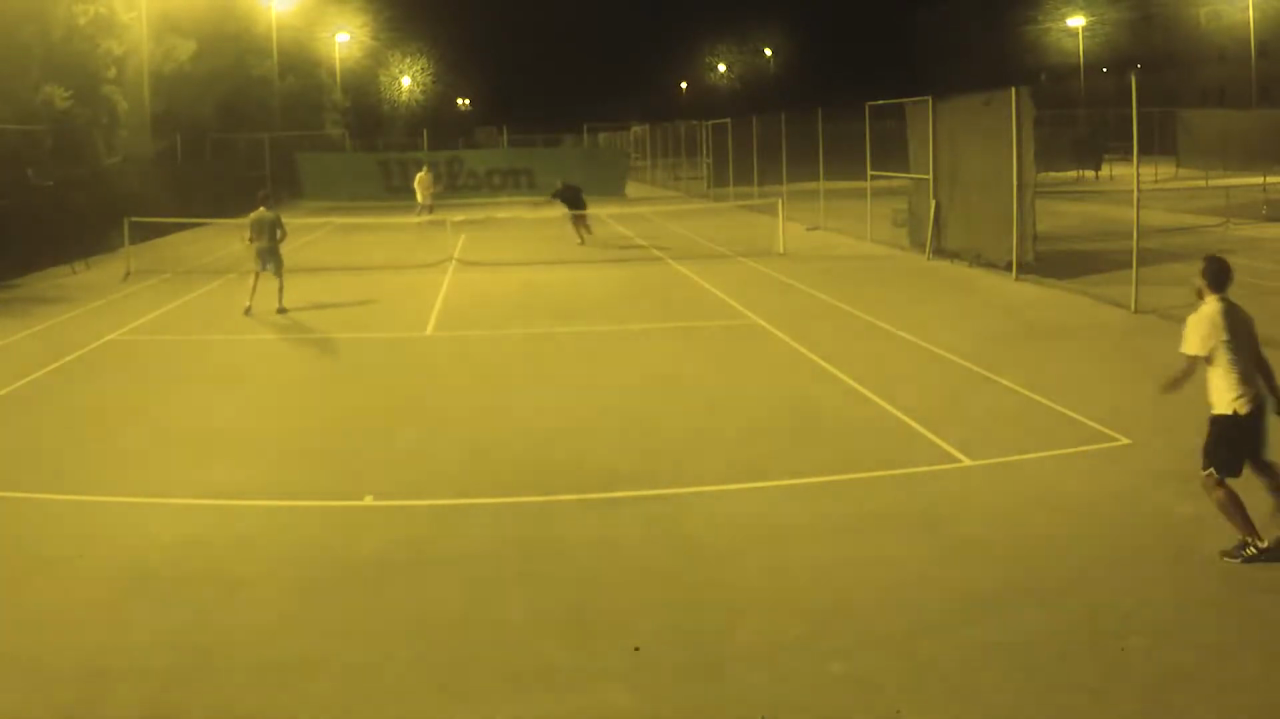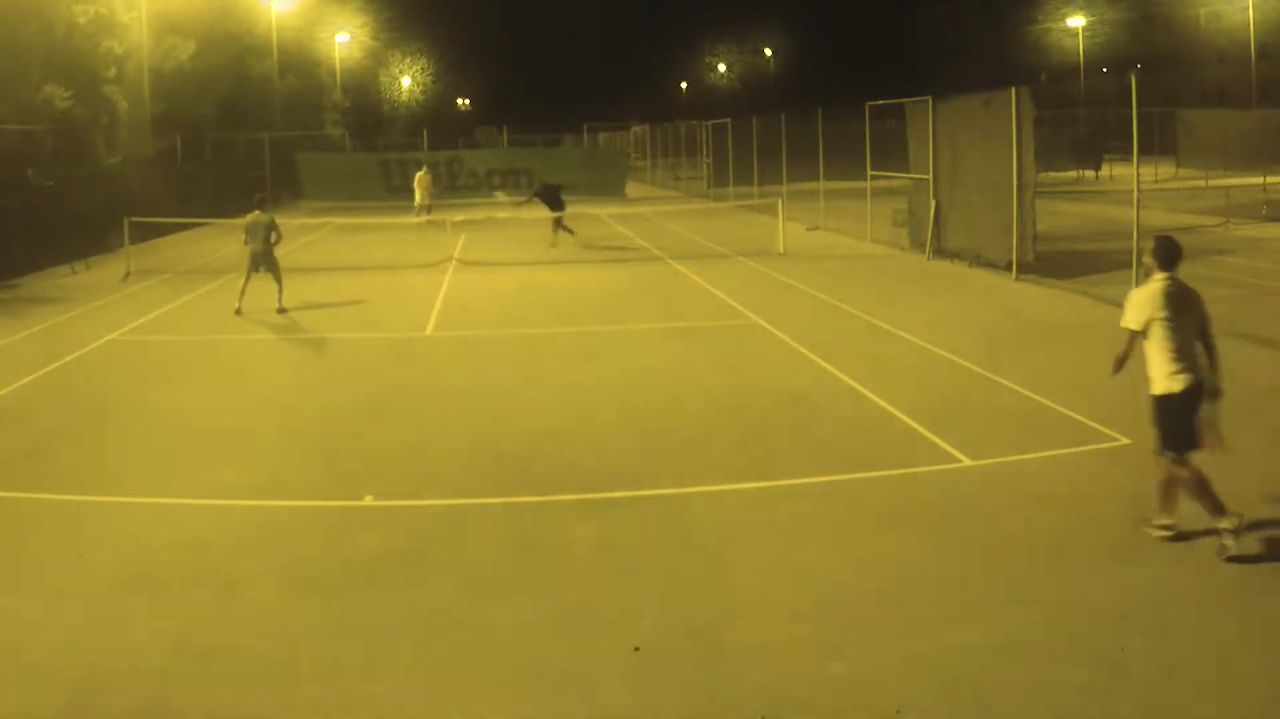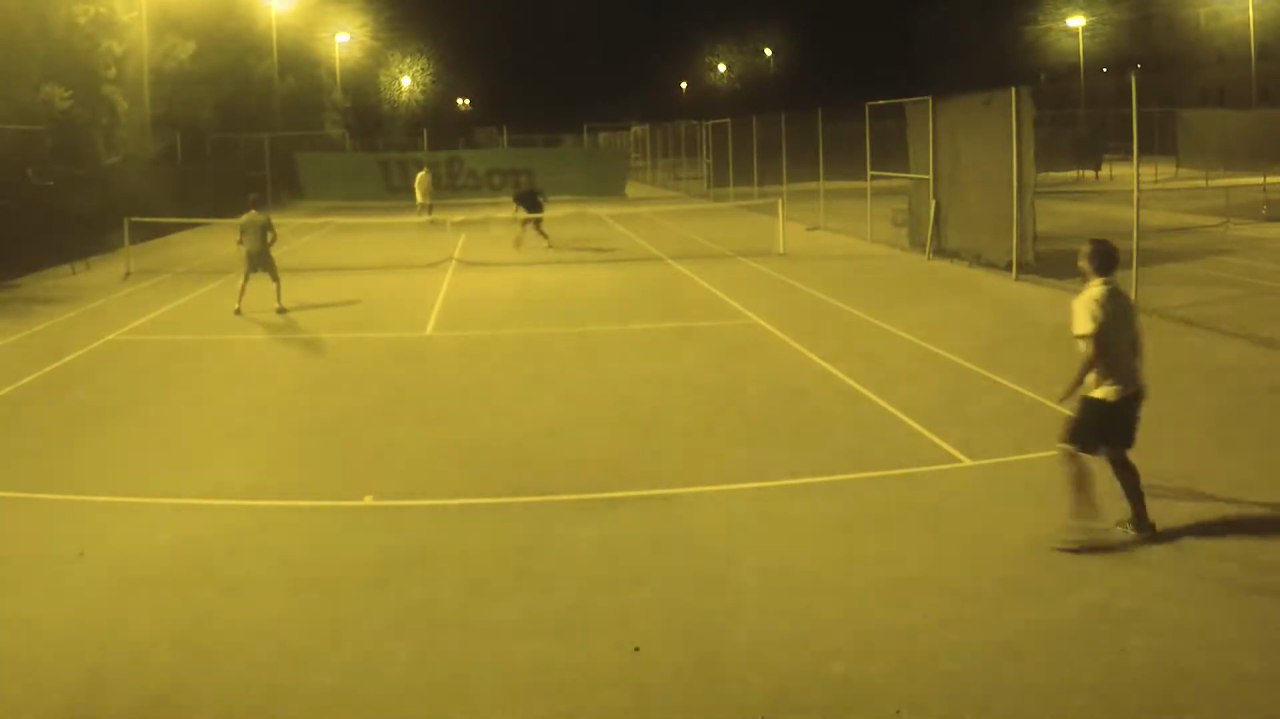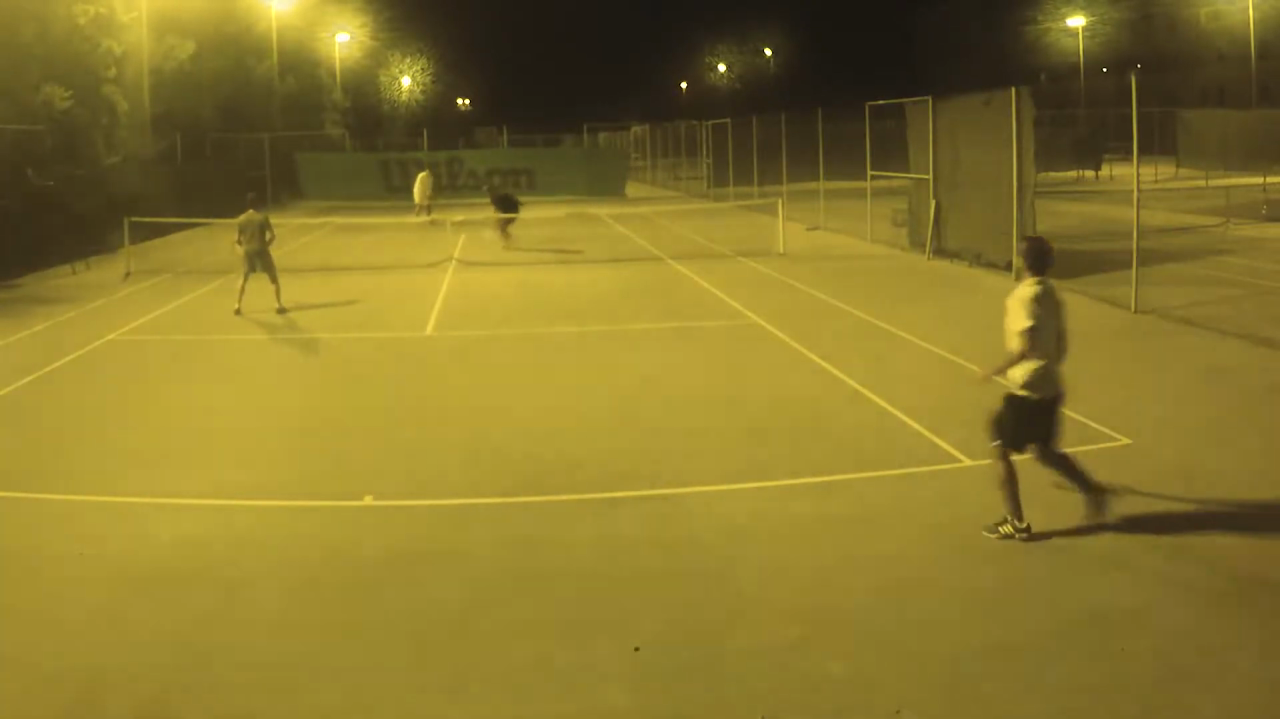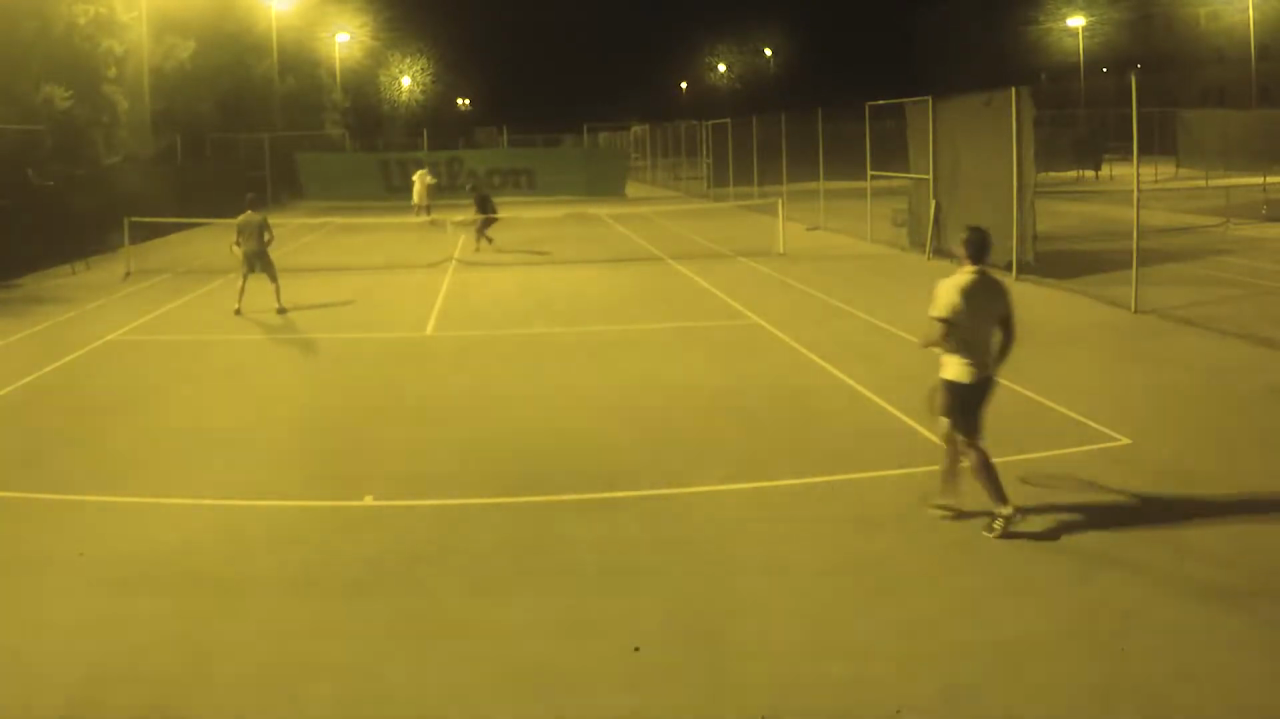
dt=0.2s
person 1, frame 1
left shoulder: (1201, 319)
right shoulder: (1240, 315)
left elbow: (1191, 368)
left wrist: (1174, 383)
left hip: (1231, 410)
right hip: (1254, 404)
left knee: (1212, 481)
left ankle: (1255, 542)
person 1, frame 2
left shoulder: (1142, 297)
right shoulder: (1191, 296)
left elbow: (1128, 345)
right elbow: (1209, 342)
left wrist: (1119, 361)
right wrist: (1215, 381)
left hip: (1169, 390)
right hip: (1193, 383)
left knee: (1178, 462)
right knee: (1171, 454)
left ankle: (1227, 519)
right ankle: (1164, 519)
person 1, frame 3
left shoulder: (1086, 301)
right shoulder: (1122, 298)
left elbow: (1091, 353)
right elbow: (1135, 346)
left wrist: (1074, 386)
left hip: (1105, 394)
right hip: (1131, 389)
left knee: (1071, 452)
right knee: (1117, 454)
left ankle: (1085, 516)
right ankle: (1141, 519)
person 1, frame 4
left shoulder: (1020, 299)
right shoulder: (1053, 298)
left elbow: (1025, 349)
left wrist: (1000, 368)
left hip: (1026, 391)
right hip: (1051, 389)
left knee: (1000, 452)
right knee: (1047, 451)
left ankle: (1017, 523)
right ankle: (1094, 491)
person 1, frame 5
left shoulder: (949, 288)
right shoulder: (998, 288)
left elbow: (938, 337)
right elbow: (1009, 336)
left wrist: (927, 341)
right wrist: (994, 365)
left hip: (959, 376)
right hip: (982, 375)
left knee: (969, 444)
right knee: (951, 434)
left ankle: (1004, 509)
right ankle: (948, 497)
